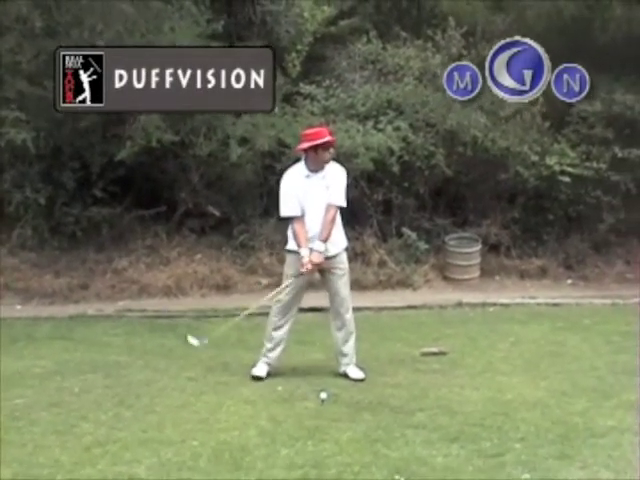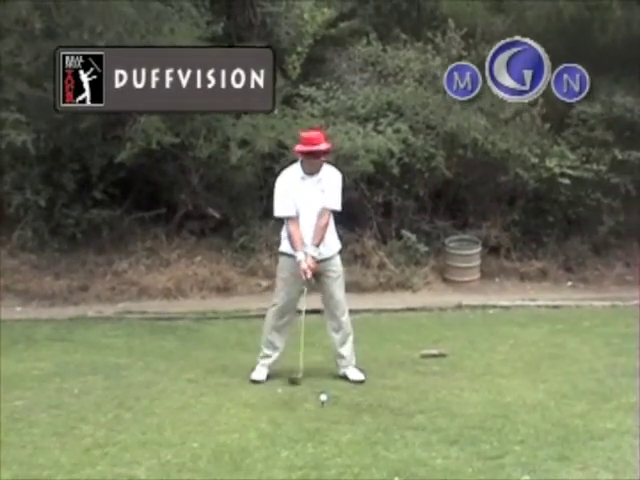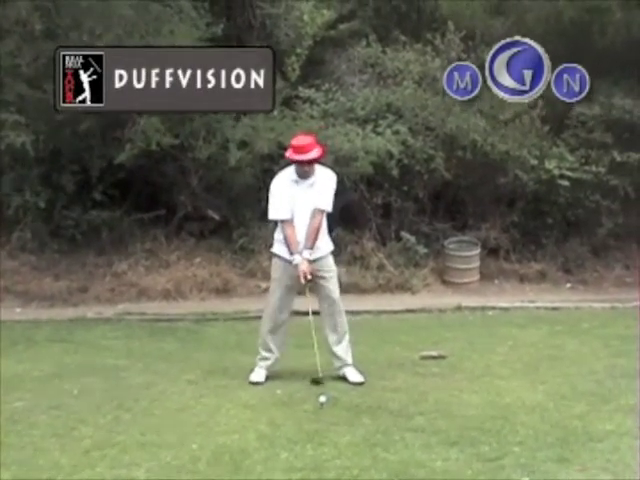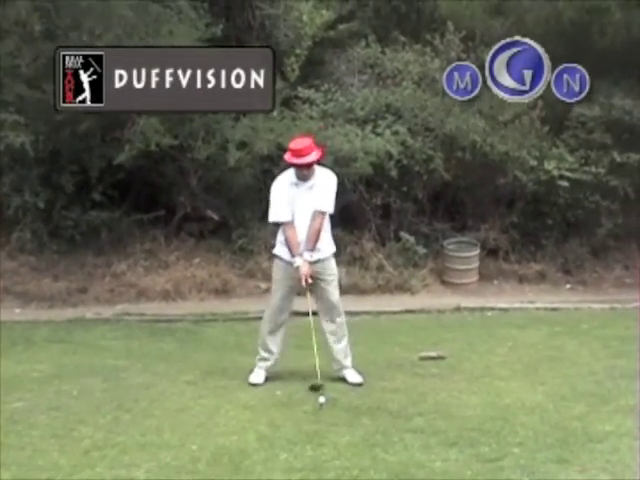
dt=0.3s
person 1, frame 1
left shoulder: (337, 172)
right shoulder: (291, 178)
left elbow: (331, 212)
right elbow: (296, 220)
left wrist: (319, 249)
right wrist: (305, 252)
left hip: (333, 250)
right hip: (300, 250)
left knee: (342, 305)
right knee: (285, 303)
left ankle: (347, 362)
right ankle: (266, 359)
person 1, frame 2
left shoulder: (333, 176)
right shoulder: (286, 179)
left elbow: (325, 216)
right elbow: (291, 221)
left wrist: (312, 253)
right wrist: (301, 256)
left hip: (326, 253)
right hip: (292, 253)
left knee: (338, 307)
right knee: (281, 307)
left ankle: (347, 364)
right ankle: (265, 362)
person 1, frame 3
left shoulder: (327, 177)
right shoulder: (280, 182)
left elbow: (317, 217)
right elbow: (286, 224)
left wrist: (307, 255)
right wrist: (297, 259)
left hip: (320, 254)
right hip: (286, 256)
left knee: (334, 306)
right knee: (275, 310)
left ankle: (345, 364)
right ankle: (263, 364)
person 1, frame 4
left shoulder: (328, 178)
right shoulder: (281, 184)
left elbow: (318, 219)
right elbow: (287, 226)
left wrist: (308, 258)
right wrist: (298, 262)
left hip: (321, 255)
right hip: (287, 257)
left knee: (333, 309)
right knee: (276, 311)
left ankle: (344, 365)
right ankle: (262, 365)
